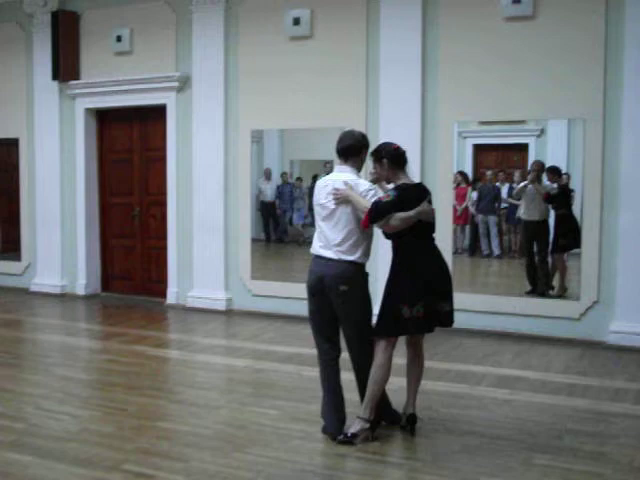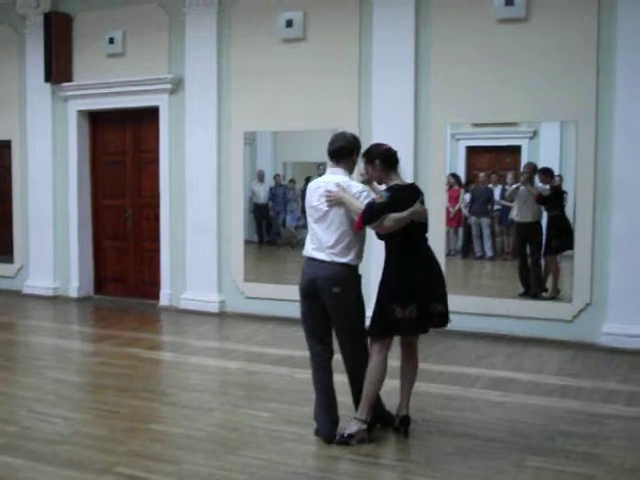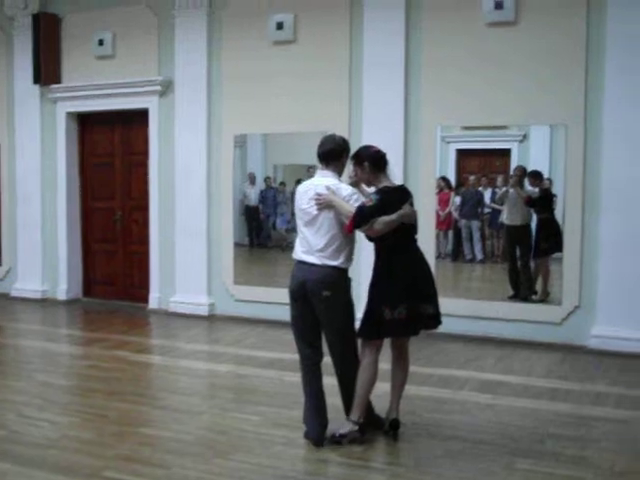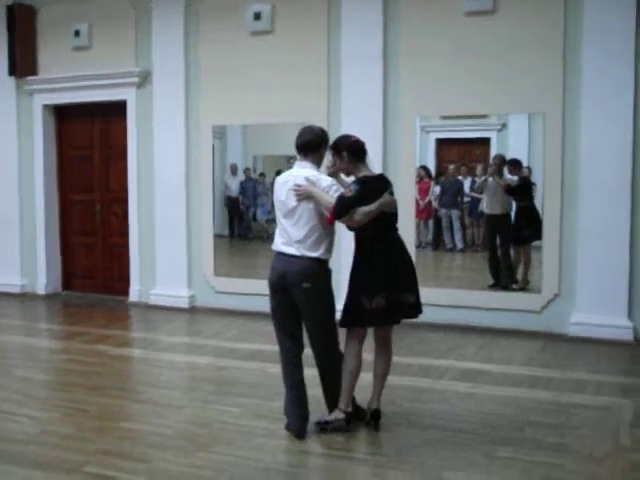
dt=0.2s
person 1, frame 1
left shoulder: (321, 185)
right shoulder: (362, 187)
right elbow: (390, 223)
right wrist: (420, 212)
left hip: (318, 268)
right hip: (346, 273)
left knee: (327, 349)
right knee: (361, 347)
left ankle: (332, 421)
right ankle: (377, 411)
person 1, frame 2
left shoulder: (313, 187)
right shoulder: (354, 189)
right elbow: (382, 224)
right wrist: (413, 213)
left hip: (310, 270)
right hip: (339, 275)
left knee: (319, 351)
right knee: (354, 349)
left ankle: (325, 424)
right ankle: (371, 414)
person 1, frame 3
left shoulder: (302, 190)
right shoulder: (344, 192)
right elbow: (372, 228)
right wrist: (402, 215)
left hip: (300, 273)
right hip: (329, 278)
left knee: (308, 354)
right knee: (344, 353)
left ankle: (315, 427)
right ankle: (361, 417)
person 1, frame 4
left shoulder: (281, 181)
right shoulder: (323, 183)
right elbow: (352, 219)
right wrist: (381, 204)
left hip: (280, 265)
right hip: (309, 269)
left knee: (289, 346)
right knee: (325, 345)
left ankle: (295, 419)
right ankle: (339, 408)
person 2, frame 1
left shoulder: (399, 194)
right shoulder: (421, 190)
left elbow: (373, 214)
left wrist: (351, 195)
left hip: (409, 273)
right hip: (430, 271)
left knee: (385, 343)
right knee: (415, 343)
left ankle: (365, 418)
right ankle: (409, 411)
person 2, frame 2
left shoulder: (392, 194)
right shoulder: (413, 190)
left elbow: (367, 215)
left wrist: (344, 197)
left hip: (402, 274)
right hip: (422, 271)
left knee: (380, 345)
right knee: (409, 344)
left ankle: (362, 419)
right ankle: (402, 412)
person 2, frame 3
left shoulder: (381, 196)
right shoulder: (402, 192)
left elbow: (358, 219)
left wrist: (334, 200)
left hip: (392, 276)
right hip: (412, 274)
left knee: (371, 347)
right knee: (400, 347)
left ankle: (356, 421)
right ankle: (392, 415)
person 2, frame 4
left shoulder: (361, 186)
right shoulder: (382, 182)
left elbow: (338, 210)
left wrist: (313, 191)
left hip: (372, 265)
right hip: (393, 263)
left knee: (355, 337)
right knee: (383, 338)
left ankle: (344, 409)
right ankle: (374, 405)
person 3, frame 1
left shoulder: (547, 187)
right shoulder: (524, 185)
right elbow: (515, 195)
left wrist: (535, 184)
right wrist: (528, 182)
left hip: (541, 224)
right hip: (527, 223)
left knee: (542, 257)
right knee: (529, 257)
left ankle: (543, 287)
right ankle: (534, 286)
person 3, frame 2
left shoulder: (540, 189)
right shoulder: (516, 188)
right elbow: (508, 197)
left wrist: (527, 185)
right wrist: (520, 184)
left hip: (534, 225)
right hip: (520, 225)
left knee: (535, 259)
right knee: (521, 259)
left ankle: (536, 290)
right ankle: (526, 288)
person 3, frame 3
left shoulder: (529, 192)
right shoulder: (507, 191)
right elbow: (498, 200)
left wrist: (517, 188)
right wrist: (509, 187)
left hip: (524, 228)
right hip: (509, 228)
left knee: (524, 262)
right knee: (511, 262)
left ankle: (526, 292)
right ankle: (516, 290)
person 3, frame 4
left shoulder: (509, 181)
right shoulder: (486, 180)
right elbow: (477, 189)
left wrist: (496, 177)
right wrist: (488, 176)
left hip: (504, 217)
right hip: (489, 217)
left knee: (505, 251)
right knee: (491, 251)
left ankle: (506, 281)
right ankle: (496, 279)
person 4, frame 1
left shoulder: (563, 189)
right shoulder: (560, 188)
left elbow: (548, 198)
left hip: (566, 225)
right hip: (561, 224)
left knee: (559, 256)
right knee: (555, 255)
left ankle: (562, 286)
person 4, frame 2
left shoulder: (556, 190)
right shoulder: (553, 189)
left elbow: (540, 199)
left hip: (559, 227)
right hip: (553, 225)
left knee: (552, 258)
right knee: (548, 257)
left ankle: (554, 288)
right ankle: (542, 285)
person 4, frame 3
left shoulder: (545, 192)
right shoulder: (543, 192)
left elbow: (530, 202)
right elbow: (532, 203)
left hip: (548, 229)
right hip: (542, 228)
left knee: (543, 261)
right knee: (537, 259)
left ankle: (544, 291)
person 4, frame 4
left shoulder: (524, 180)
right shoulder: (521, 180)
left elbow: (509, 190)
right elbow: (513, 192)
left hip: (528, 216)
right hip: (521, 215)
left knee: (524, 249)
right knee: (516, 247)
left ankle: (524, 279)
